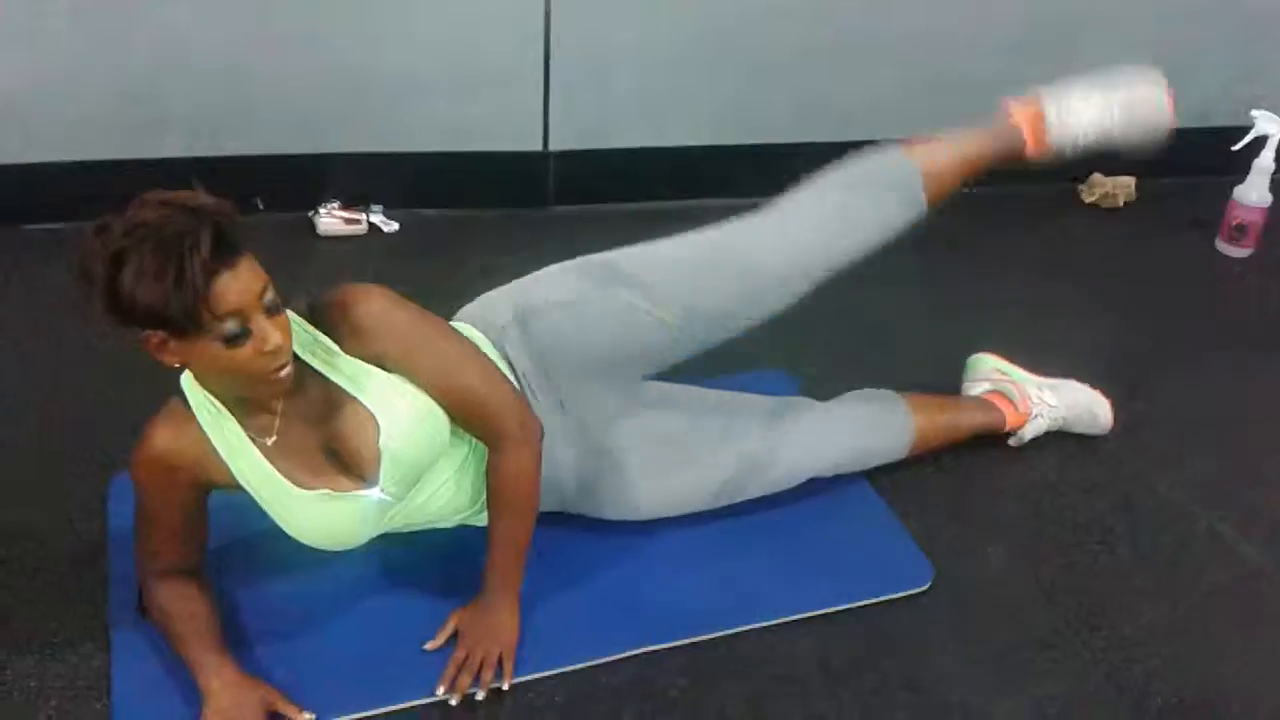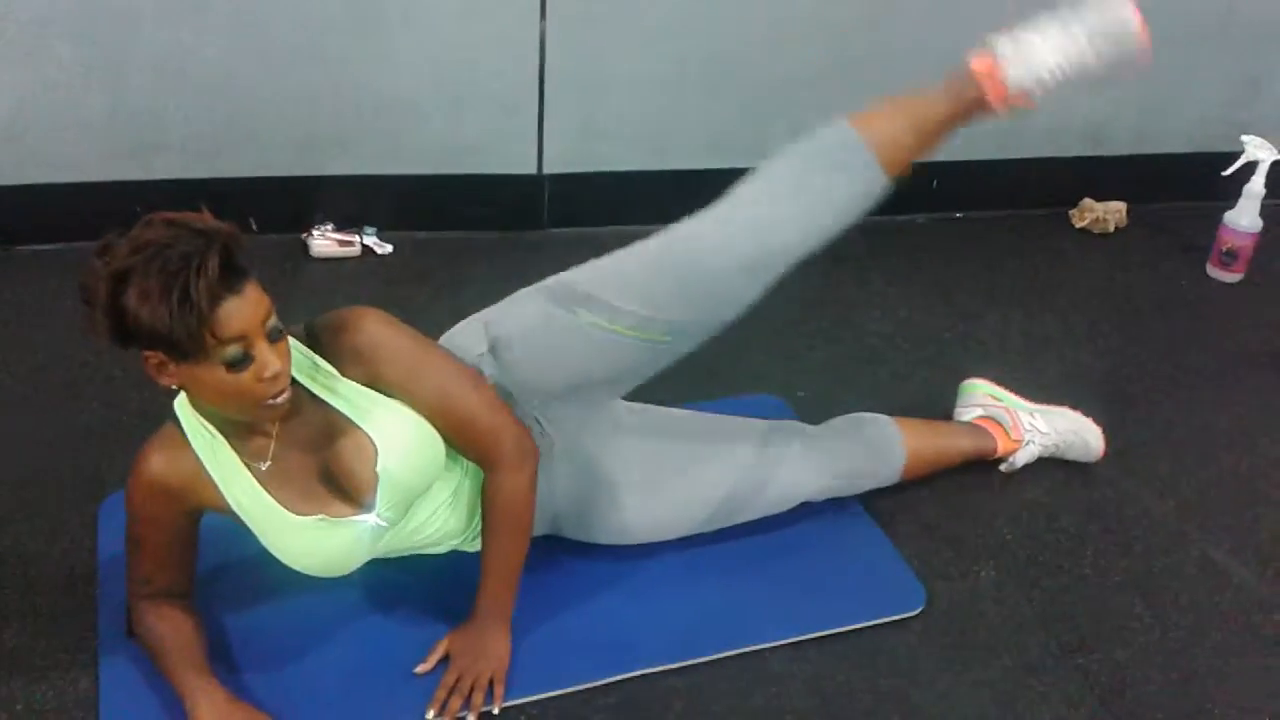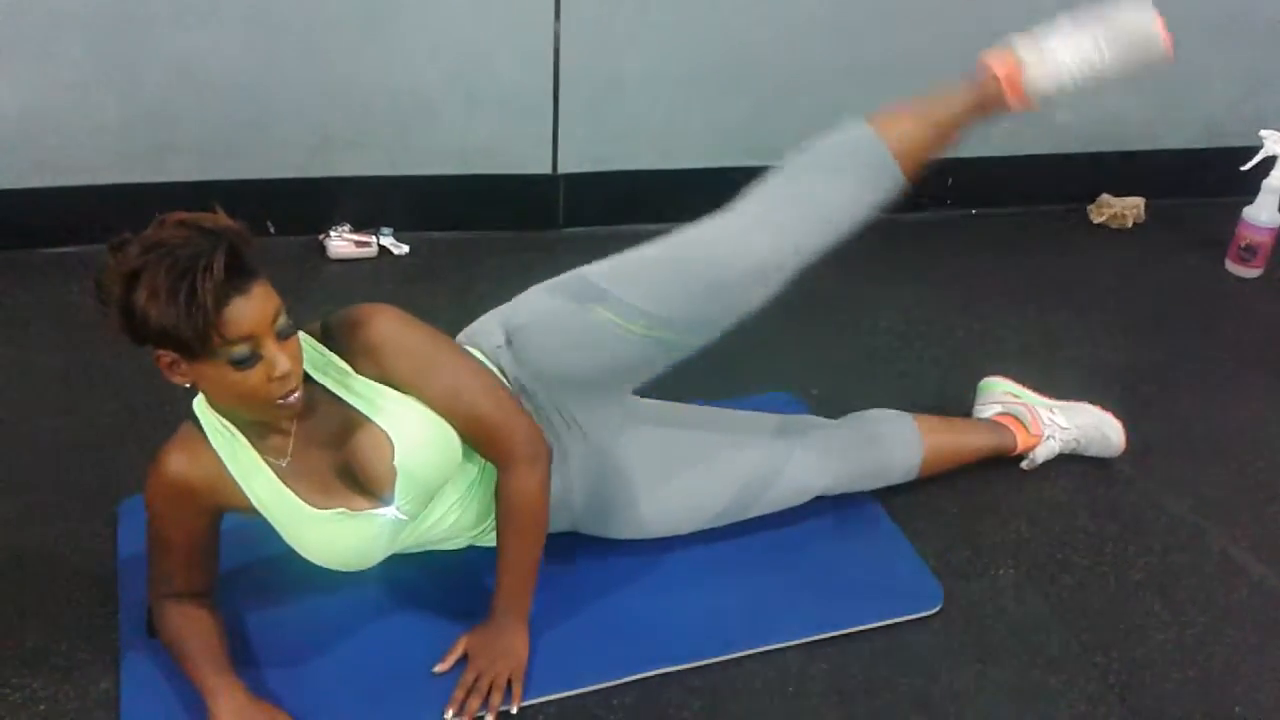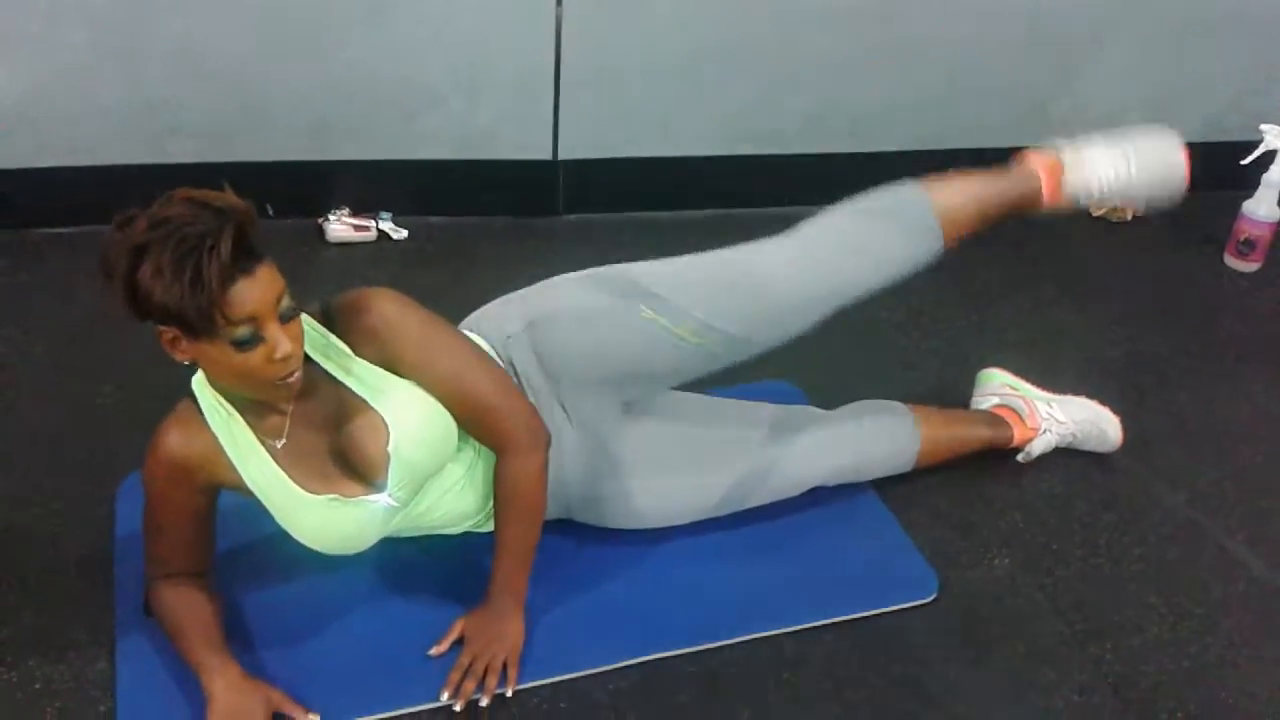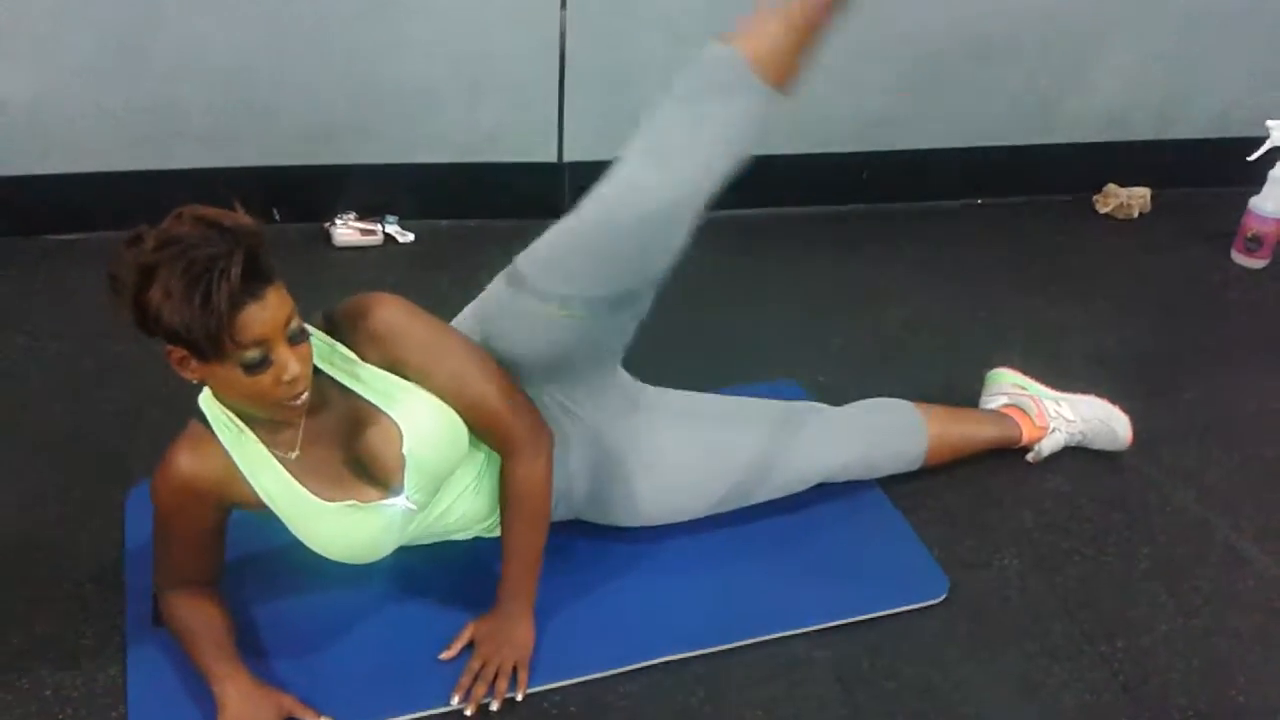
dt=1s
person 1, frame 1
left shoulder: (354, 319)
right shoulder: (175, 454)
left elbow: (512, 430)
right elbow: (167, 573)
left wrist: (501, 596)
left hip: (541, 366)
right hip: (559, 481)
left knee: (766, 262)
right knee: (801, 439)
left ankle: (1023, 126)
right ankle: (993, 404)
person 1, frame 2
left shoulder: (355, 343)
right shoulder: (171, 471)
left elbow: (505, 444)
right elbow: (155, 598)
left wrist: (492, 622)
left hip: (529, 382)
right hip: (535, 494)
left knee: (730, 258)
right knee: (792, 470)
right ankle: (997, 429)
person 1, frame 3
left shoulder: (368, 339)
right shoulder: (188, 474)
left elbow: (522, 451)
right elbow: (179, 596)
left wrist: (510, 623)
left hip: (549, 391)
right hip: (558, 503)
left knee: (750, 251)
right knee: (803, 465)
right ankle: (1011, 426)
person 1, frame 4
left shoulder: (369, 324)
right shoulder: (188, 451)
left elbow: (522, 433)
right elbow: (175, 577)
left wrist: (505, 605)
left hip: (553, 361)
right hip: (558, 485)
left knee: (798, 277)
right knee: (808, 448)
left ankle: (1039, 181)
right ankle: (1011, 416)
person 1, frame 5
left shoulder: (375, 328)
right shoulder: (199, 472)
left elbow: (526, 443)
right elbow: (184, 587)
left wrist: (516, 607)
left hip: (545, 396)
right hip: (563, 488)
right knee: (811, 446)
right ankle: (1015, 417)
